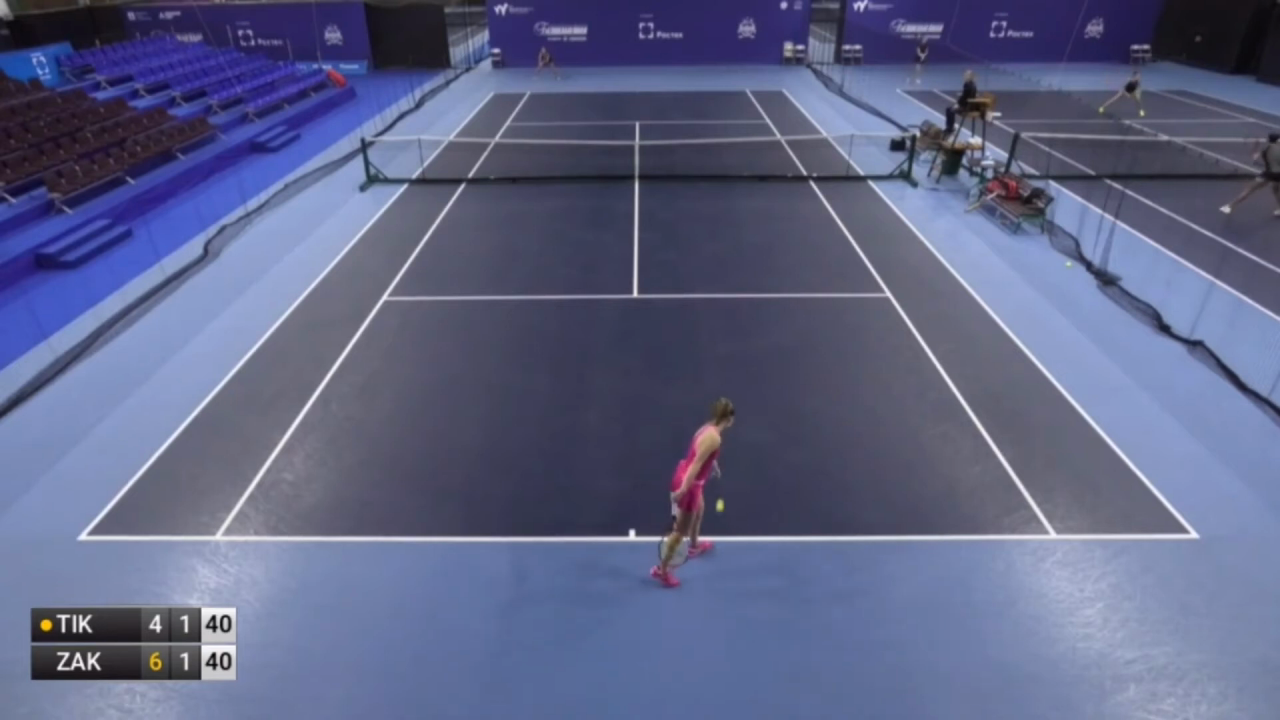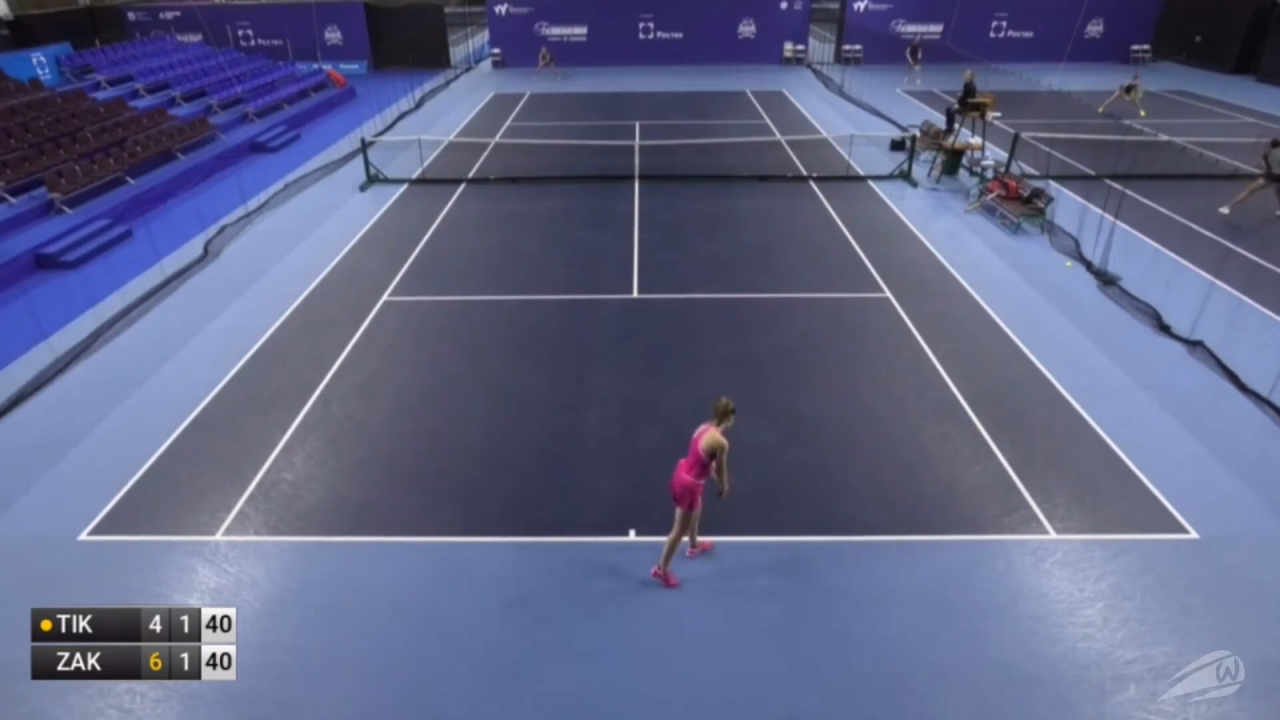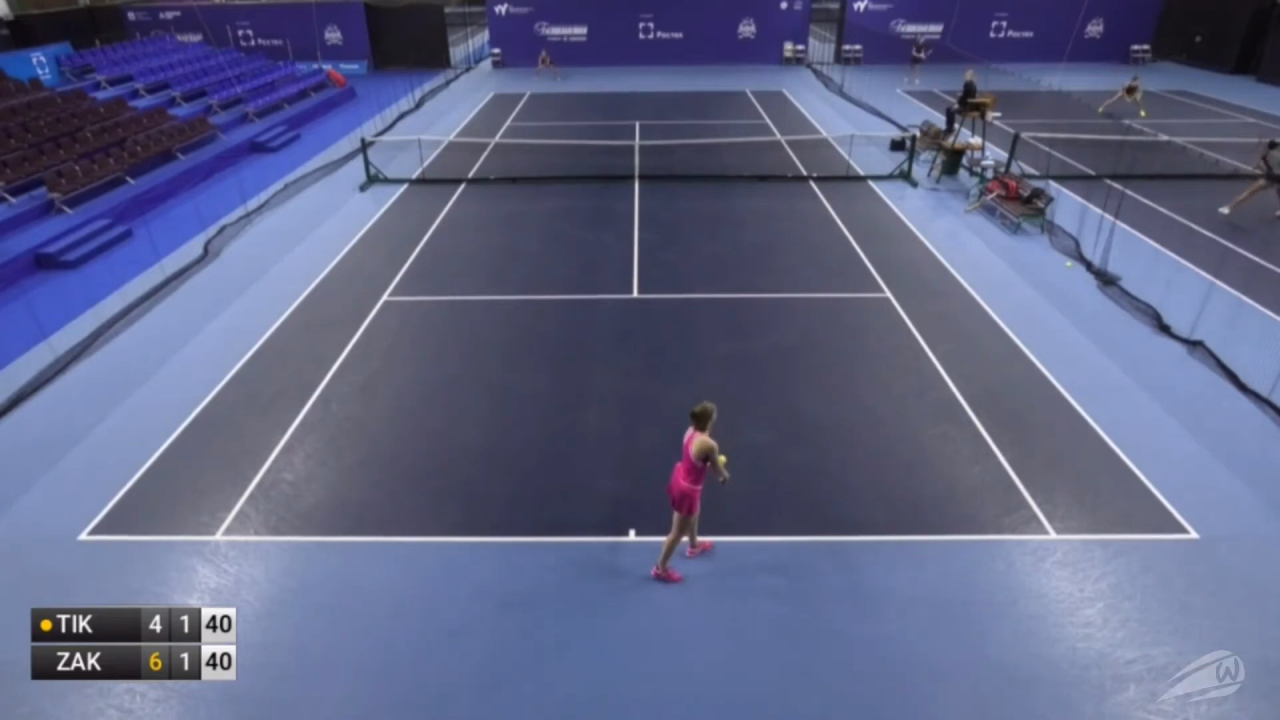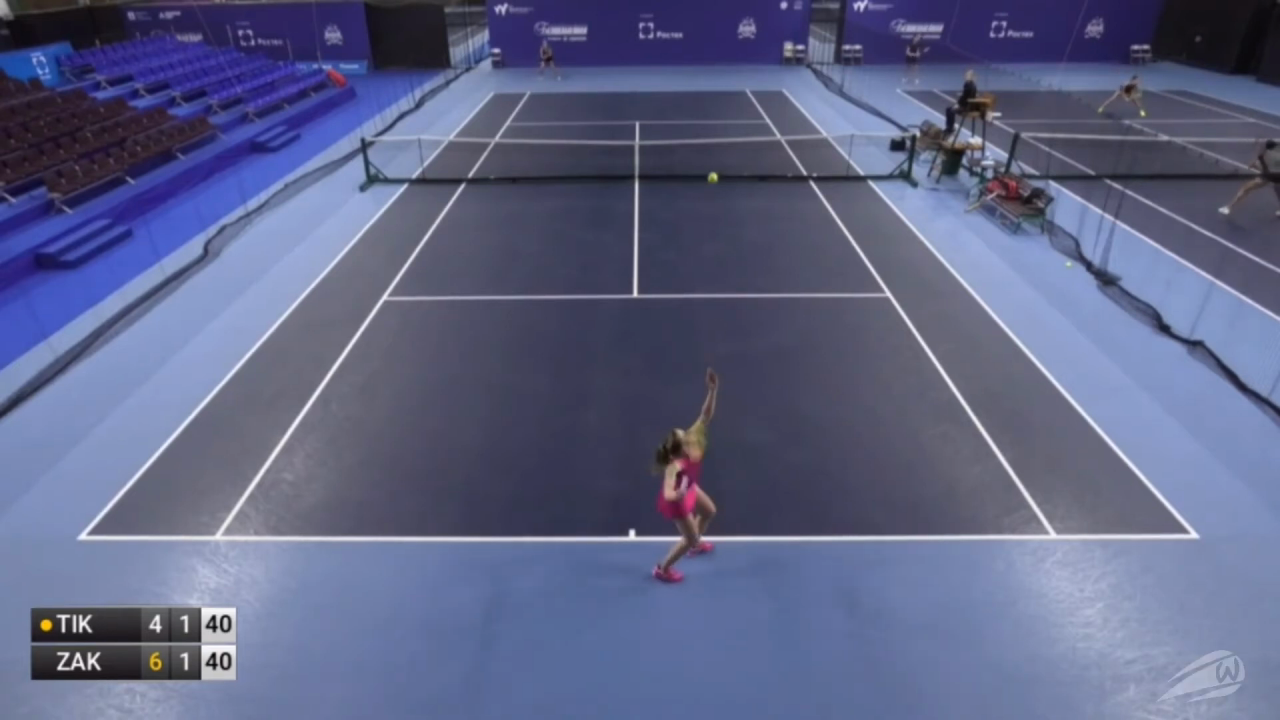
dt=1s
person 1, frame 1
left shoulder: (707, 428)
right shoulder: (714, 438)
right elbow: (696, 463)
left wrist: (714, 467)
right wrist: (683, 489)
left hip: (685, 477)
right hip: (689, 484)
left knee: (699, 509)
right knee: (680, 530)
left ankle: (695, 546)
right ankle: (661, 569)
person 1, frame 2
left shoulder: (704, 427)
right shoulder: (720, 442)
right elbow: (721, 470)
left wrist: (711, 468)
right wrist: (724, 487)
left hip: (682, 472)
right hip: (689, 484)
left knee: (696, 510)
right knee: (680, 530)
left ankle: (694, 546)
right ankle: (661, 569)
person 1, frame 3
left shoulder: (692, 431)
right shoulder: (710, 445)
right elbow: (717, 468)
left wrist: (712, 461)
right wrist: (725, 476)
left hip: (680, 477)
right hip: (687, 490)
left knee: (694, 515)
right knee: (678, 532)
left ankle: (694, 545)
right ankle: (661, 568)
person 1, frame 4
left shoulder: (692, 441)
right shoulder: (675, 465)
left elbow: (705, 416)
right elbow: (667, 496)
left wrist: (712, 389)
right wrist: (679, 494)
left hip: (690, 488)
right hip: (678, 501)
left knee: (709, 511)
right knee: (690, 537)
left ankle: (695, 545)
right ankle: (663, 569)
